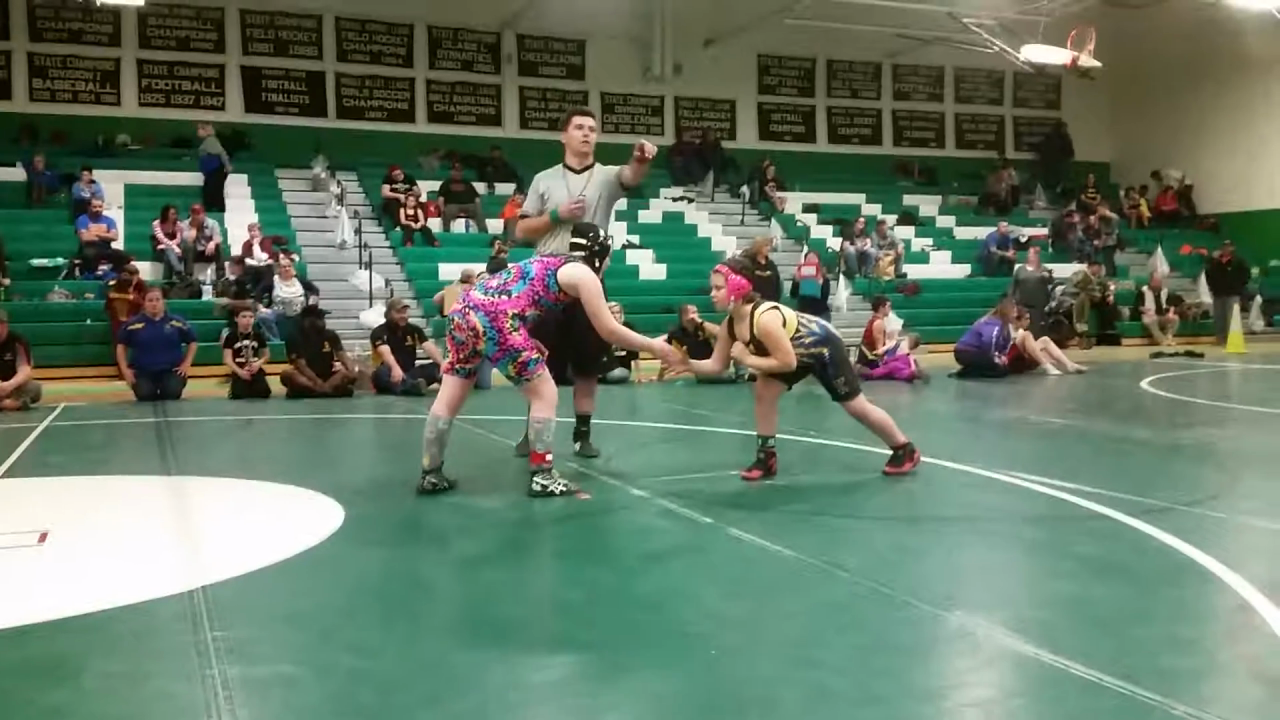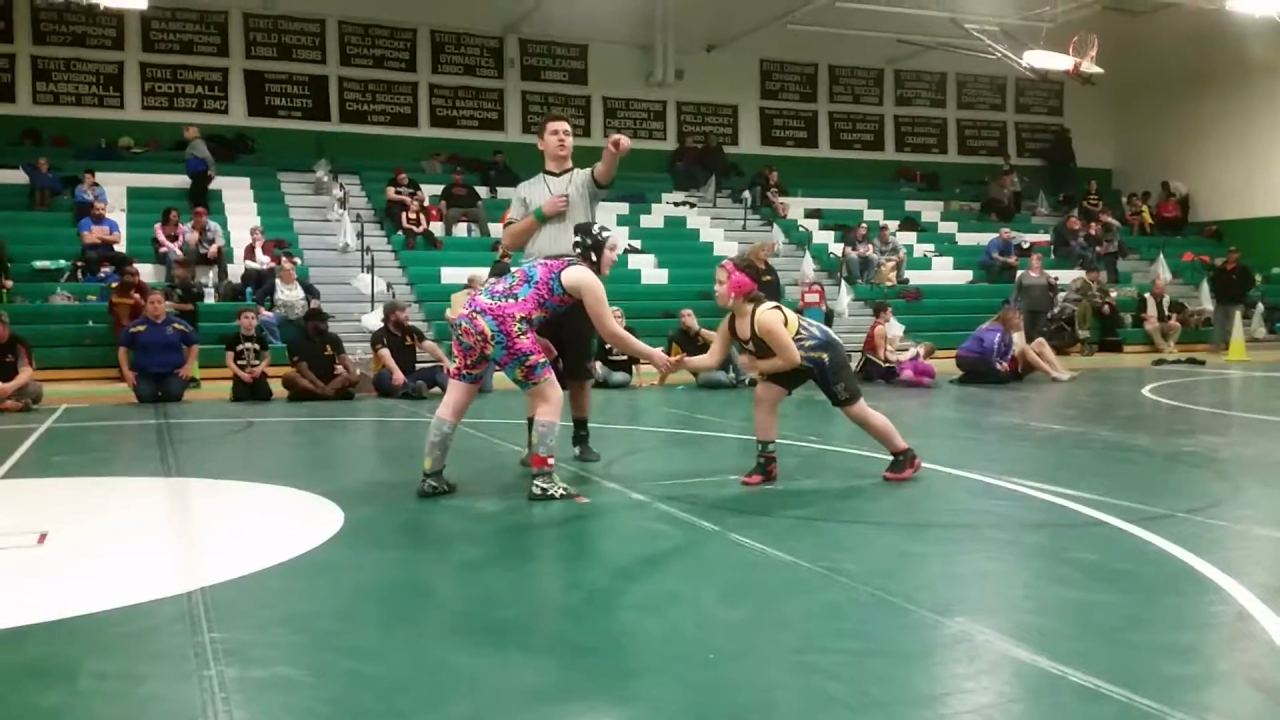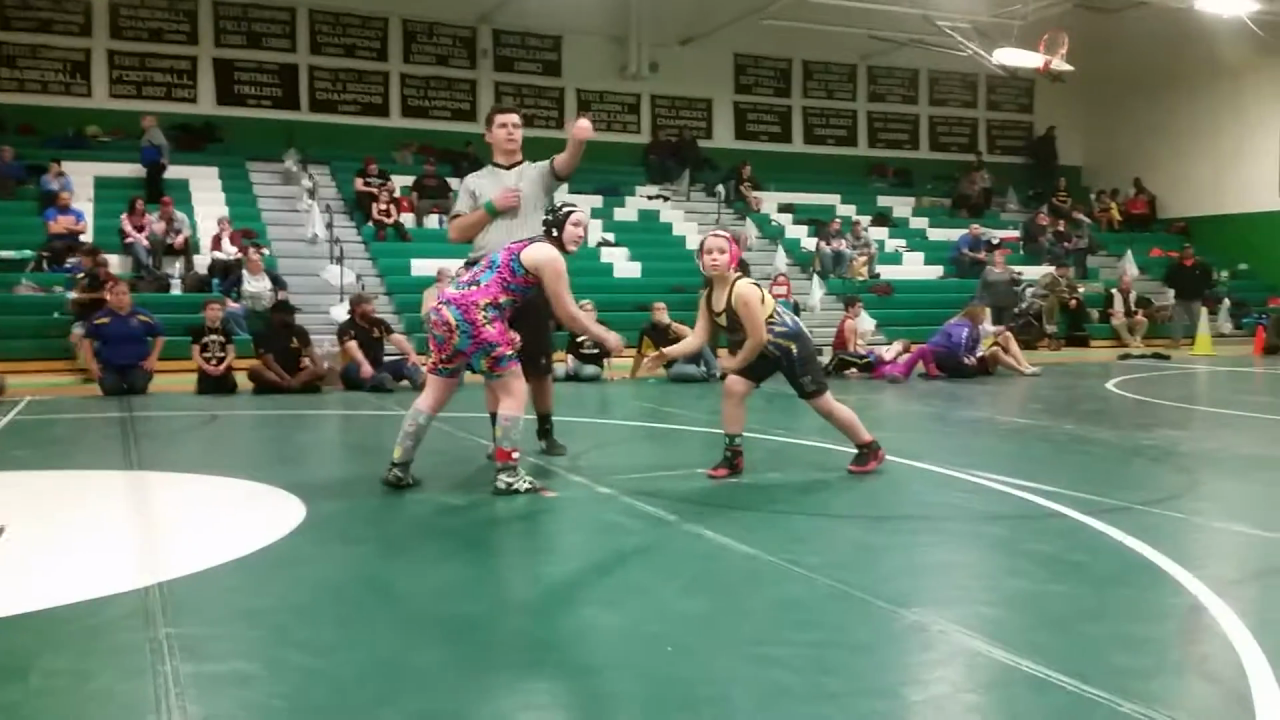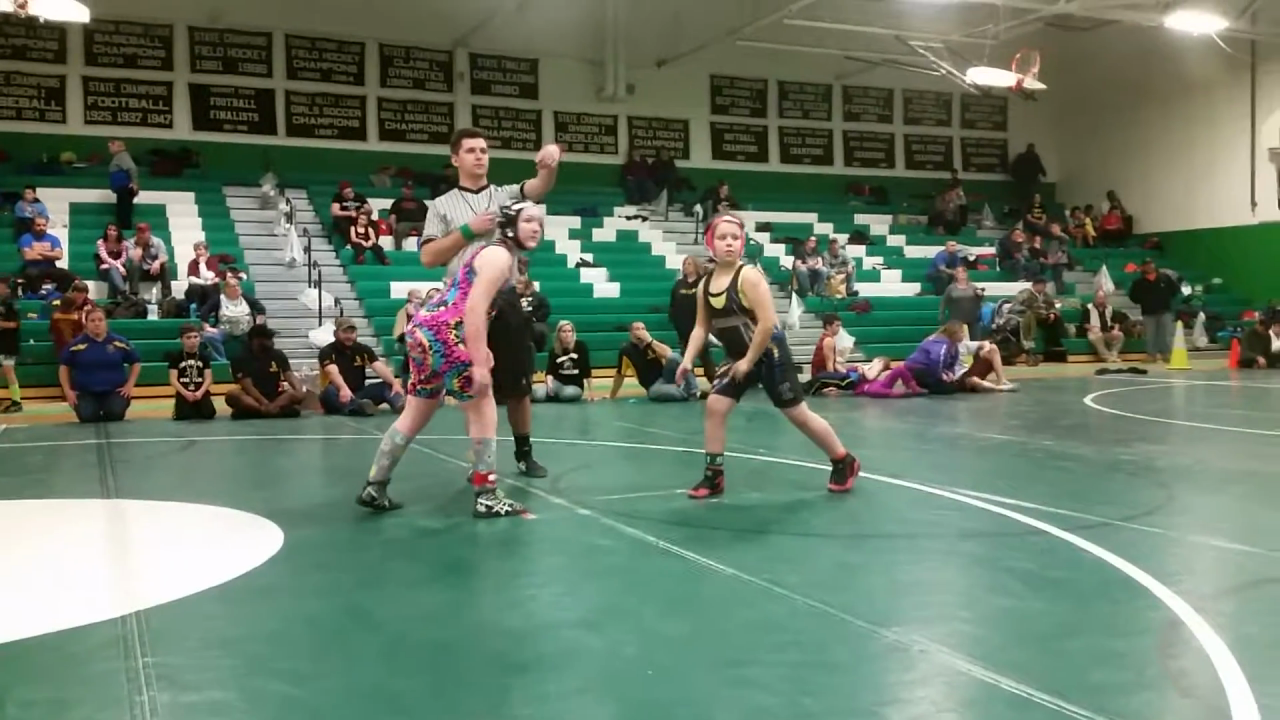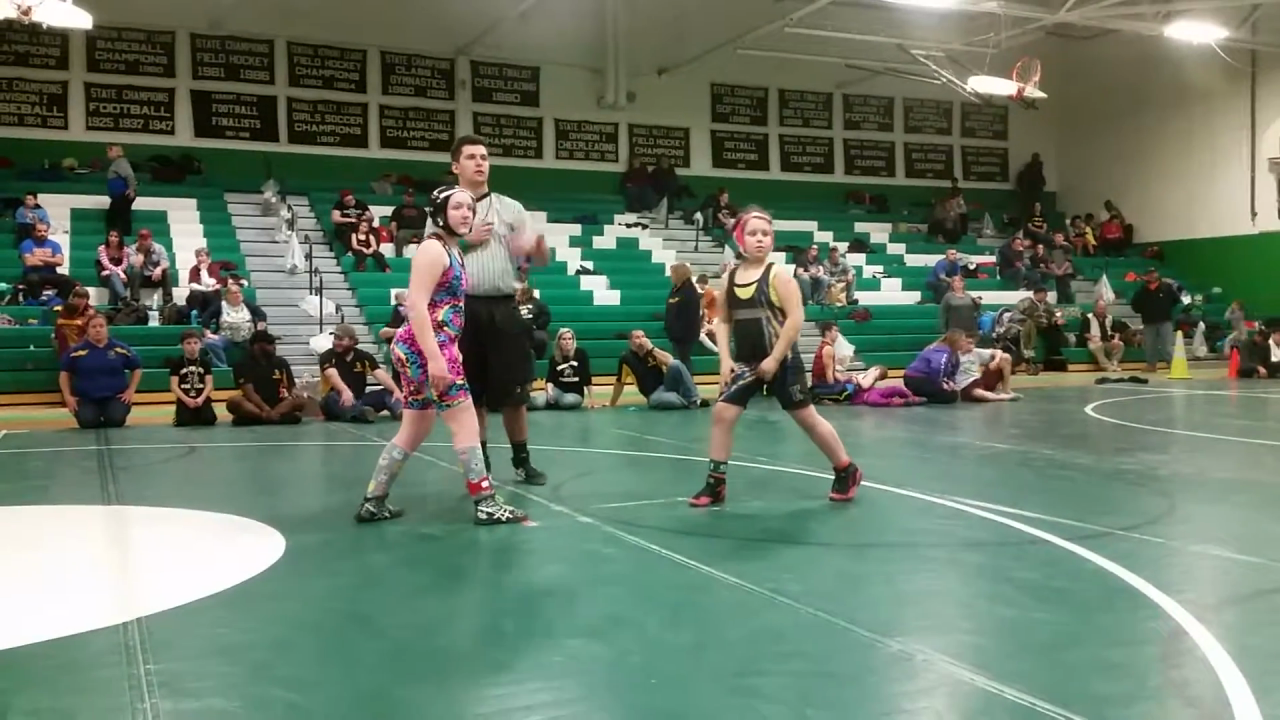
dt=0.5s
person 1, frame 1
left shoulder: (606, 177)
right shoulder: (543, 180)
left elbow: (631, 176)
right elbow: (521, 232)
left wrist: (640, 158)
right wrist: (555, 215)
left knee: (587, 366)
right knee: (541, 362)
left ankle: (582, 435)
person 1, frame 2
left shoulder: (586, 179)
right shoulder: (526, 189)
left elbow: (606, 170)
right elbow: (508, 241)
left wrist: (613, 150)
right wrist: (541, 213)
left knee: (579, 369)
left ankle: (581, 438)
right ankle: (535, 442)
person 1, frame 3
left shoulder: (538, 173)
right shoulder: (474, 182)
left elbow: (568, 161)
right elbow: (455, 233)
left wrist: (578, 136)
right wrist: (491, 207)
left knee: (538, 363)
left ankle: (546, 432)
person 1, frame 4
left shoulder: (507, 196)
right shoulder: (443, 205)
left elbow: (540, 187)
right elbow: (428, 257)
left wrist: (550, 165)
right wrist: (467, 231)
left hip: (504, 301)
left knee: (517, 384)
left ankle: (524, 454)
person 1, frame 5
left shoulder: (511, 207)
left elbow: (541, 258)
left wrist: (534, 244)
right wrist: (463, 241)
left hip: (503, 308)
right hip: (463, 310)
left knee: (514, 392)
right knee: (472, 395)
left ankle: (522, 460)
right ankle: (482, 465)
person 2, frame 1
left shoulder: (549, 263)
right shoulder: (582, 274)
right elbow: (608, 330)
left wrist: (529, 343)
right wrist: (653, 346)
left hip: (464, 310)
right hip: (495, 320)
left knee: (449, 397)
right knee: (544, 394)
left ankle: (431, 475)
right ankle: (542, 476)
person 2, frame 2
left shoulder: (552, 265)
right shoulder: (586, 276)
right elbow: (611, 333)
left wrist: (537, 341)
right wrist: (652, 355)
left hip: (470, 316)
right hip: (501, 326)
left knee: (454, 401)
right knee: (550, 398)
left ankle: (431, 477)
right ankle: (543, 480)
person 2, frame 3
left shoulder: (529, 247)
right shoulder: (549, 254)
right elbow: (567, 313)
left wrist: (506, 334)
right wrist: (605, 336)
left hip: (445, 309)
right hip: (472, 316)
left knee: (434, 392)
right knee: (515, 391)
left ankle: (398, 467)
right ankle: (508, 474)
person 2, frame 4
left shoulder: (492, 252)
right shoulder: (499, 256)
right elbow: (475, 310)
left wrist: (481, 349)
right wrist: (480, 364)
left hip: (424, 331)
right hip: (444, 337)
left knee: (414, 417)
right knee: (484, 413)
left ankle: (374, 487)
right ankle: (487, 497)
person 2, frame 5
left shoulder: (452, 251)
right shoulder: (433, 248)
right elbow: (417, 306)
left wrist: (452, 349)
right wrist: (435, 356)
left hip: (422, 350)
right hip: (423, 349)
left knee: (412, 432)
right knee: (466, 422)
left ankle: (373, 502)
right ankle: (486, 503)
person 3, frame 1
left shoulder: (765, 319)
right shoulder: (729, 325)
left elbow: (787, 362)
right elbow: (717, 365)
left wrist: (747, 359)
right wrist: (688, 364)
left hip: (823, 346)
right hip: (798, 351)
left knee: (856, 405)
right knee: (763, 392)
left ankle: (905, 449)
right ankle: (766, 458)
person 3, frame 2
left shoulder: (766, 317)
right shoulder: (730, 323)
left elbow: (791, 358)
right elbow: (711, 359)
left wrist: (755, 364)
right wrist: (683, 362)
left hip: (823, 352)
right hip: (797, 356)
left knee: (856, 411)
right knee: (763, 396)
left ankle: (905, 455)
right ankle: (766, 464)
person 3, frame 3
left shoulder: (744, 290)
right shoulder: (708, 296)
left elbow: (758, 337)
right elbow: (698, 338)
left wrist: (736, 362)
right wrist: (666, 353)
left hip: (791, 344)
right hip: (764, 349)
left knee: (822, 402)
right knee: (732, 388)
left ankle: (870, 448)
right ankle: (733, 457)
person 3, frame 4
left shoulder: (749, 276)
right shoulder: (706, 284)
left elbow: (768, 322)
right elbow: (702, 326)
left wrist: (749, 360)
right wrist: (688, 359)
left hip: (770, 354)
right hip: (739, 357)
left knee: (797, 413)
right knee: (715, 406)
left ankle: (844, 461)
right ankle: (713, 476)
person 3, frame 5
left shoulder: (778, 274)
right shoulder: (729, 279)
left elbow: (795, 319)
right elbow: (723, 321)
left wrist: (775, 358)
right wrist: (725, 358)
left hip: (782, 360)
right hip: (745, 361)
left knee: (807, 418)
right knee: (722, 413)
left ankle: (847, 471)
right ankle: (715, 484)
